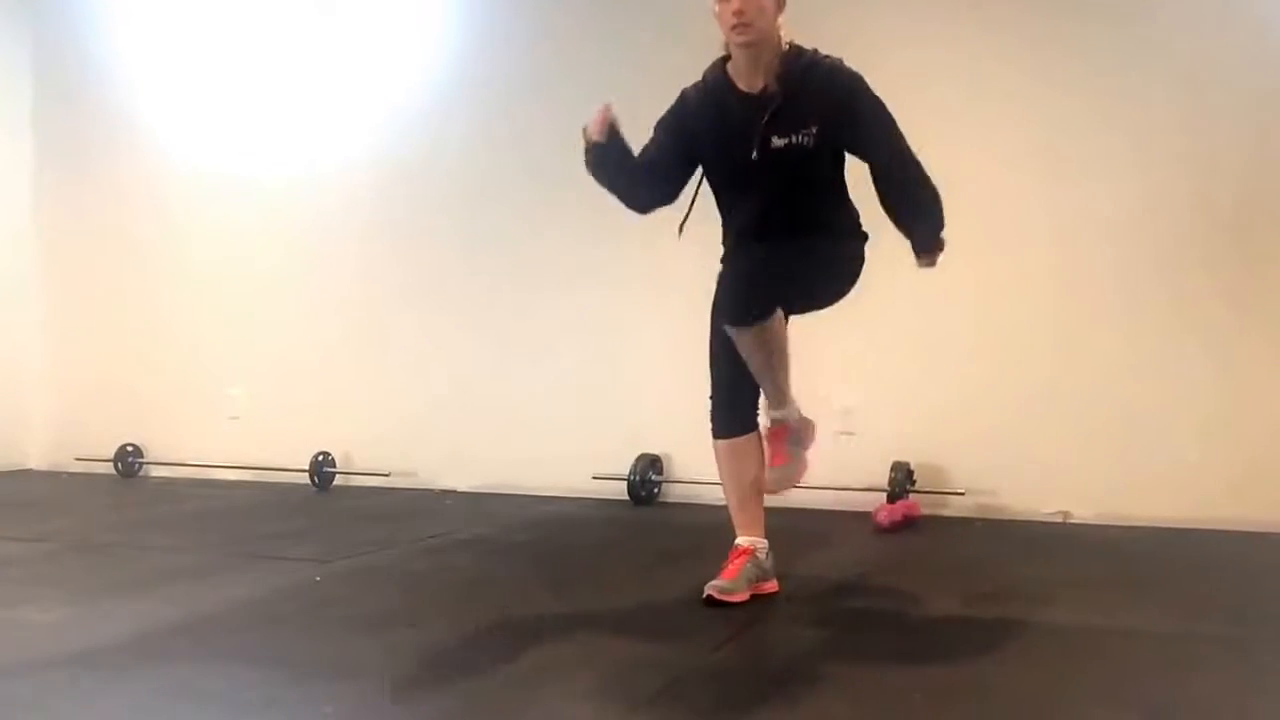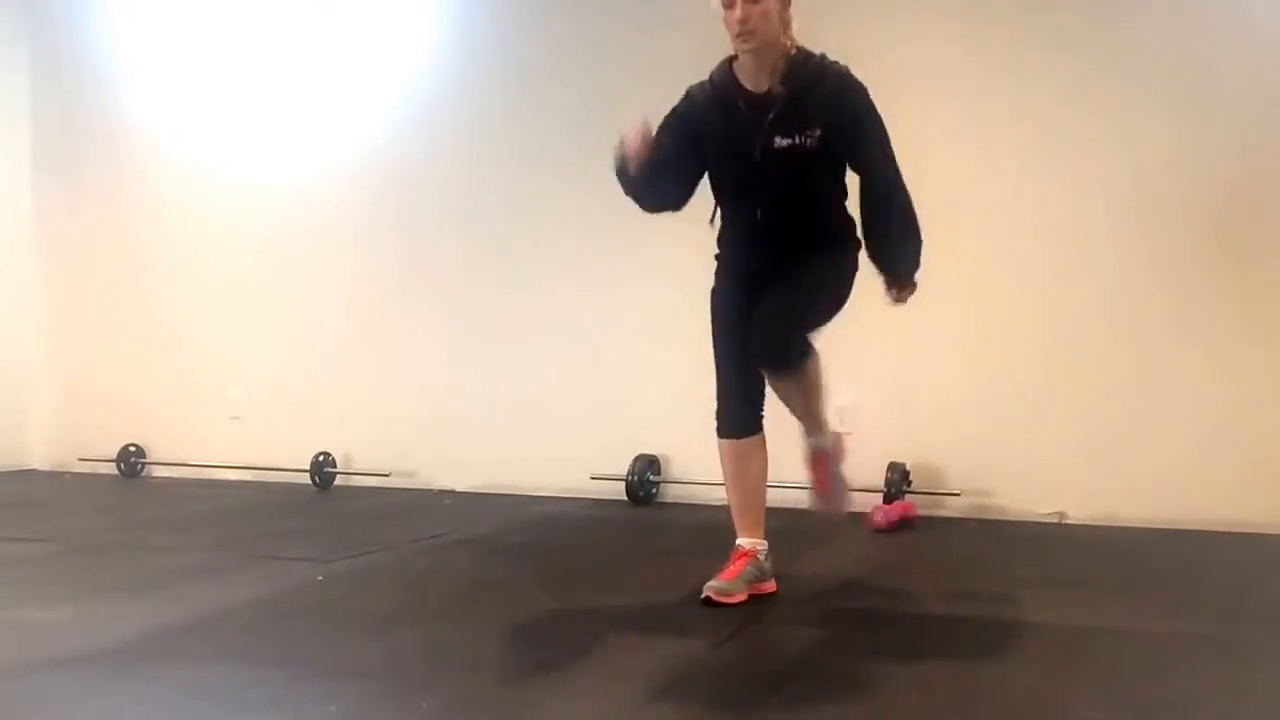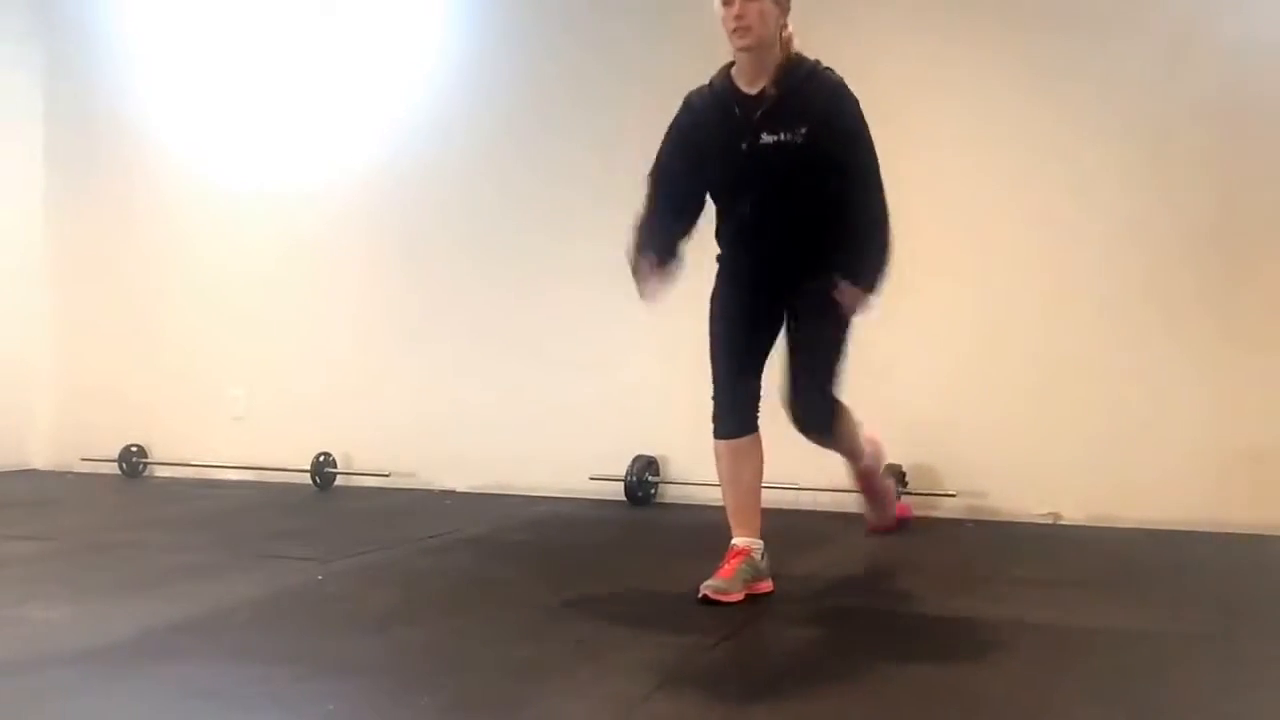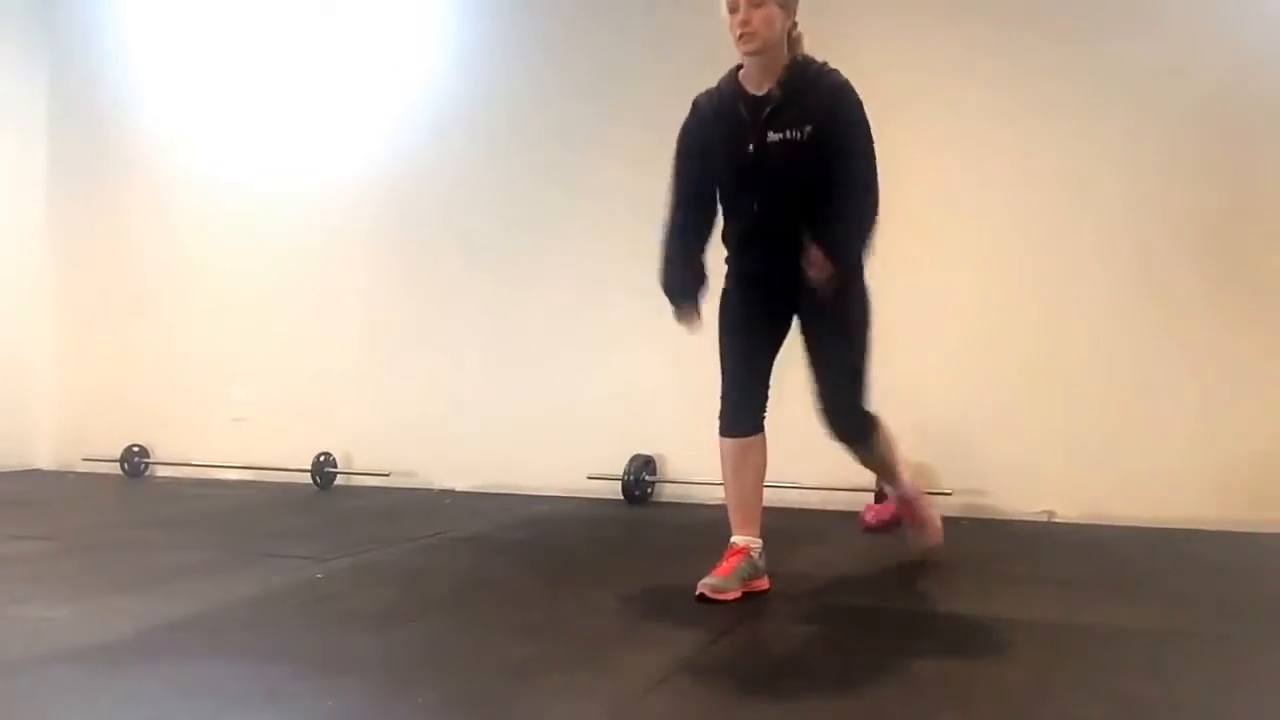
dt=1s
person 1, frame 1
left shoulder: (827, 83)
right shoulder: (699, 103)
left elbow: (890, 157)
right elbow: (652, 184)
left wrist: (923, 229)
right wrist: (605, 148)
left hip: (826, 248)
right hip: (748, 260)
left knee: (746, 303)
right knee: (729, 400)
left ankle: (789, 419)
right ankle: (752, 554)
person 1, frame 2
left shoulder: (831, 89)
right shoulder: (704, 104)
left elbow: (881, 180)
right elbow: (665, 188)
left wrist: (899, 260)
right wrist: (635, 164)
left hip: (821, 260)
right hip: (742, 269)
left knee: (778, 334)
right knee: (737, 403)
left ankle: (821, 442)
right ankle: (752, 555)
person 1, frame 3
left shoulder: (820, 92)
right shoulder: (702, 108)
left elbow: (862, 187)
right elbow: (673, 193)
left wrist: (862, 270)
right wrist: (652, 254)
left hip: (818, 270)
right hip: (743, 273)
left knee: (809, 406)
right knee: (732, 405)
left ankle: (864, 458)
right ankle: (747, 556)
person 1, frame 4
left shoulder: (827, 93)
right shoulder: (711, 110)
left elbow: (859, 191)
right elbow: (689, 203)
left wrist: (838, 253)
right wrist: (682, 282)
left hip: (826, 275)
right hip: (751, 276)
left knee: (841, 411)
right knee: (739, 403)
left ankle: (905, 491)
right ankle: (745, 553)
